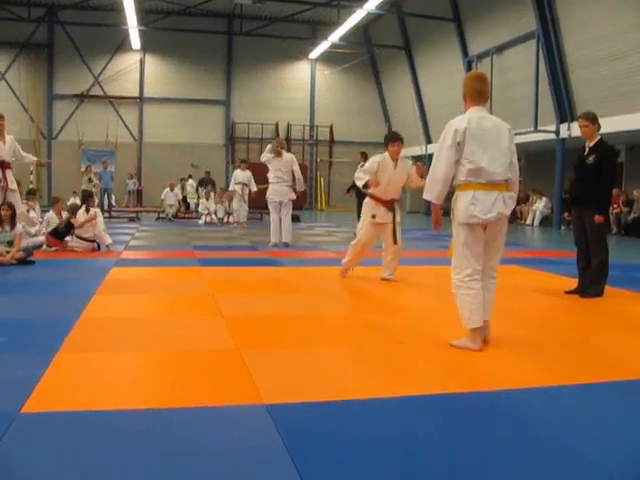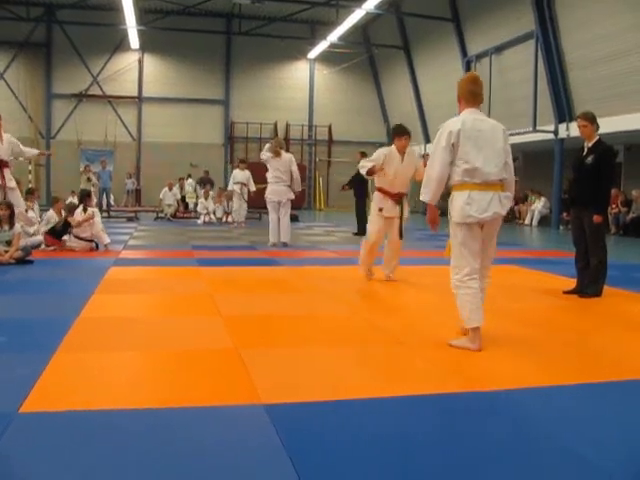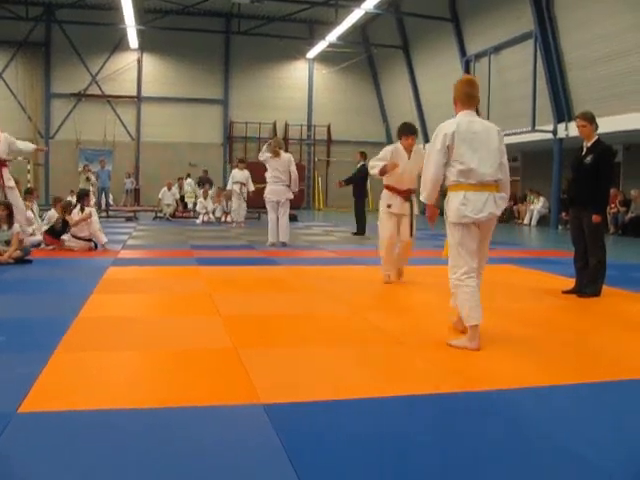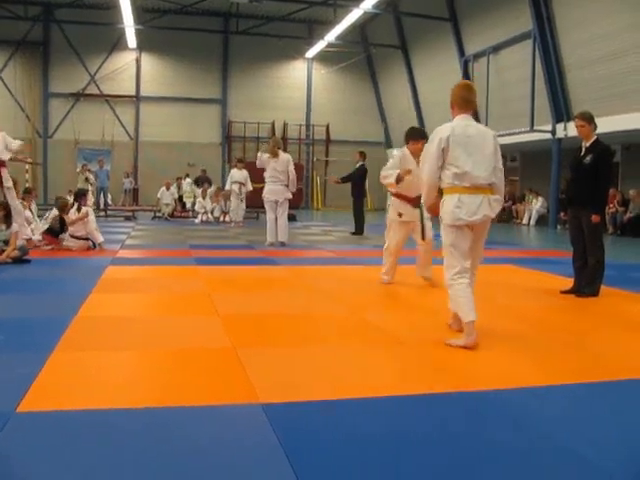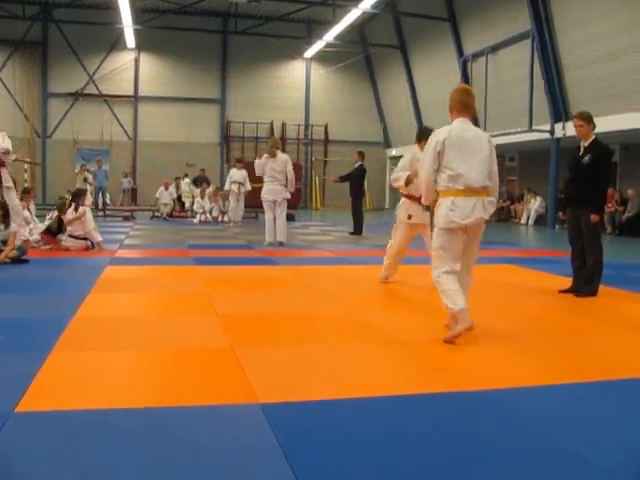
dt=0.1s
person 1, frame 1
left shoulder: (458, 125)
right shoulder: (504, 128)
left elbow: (443, 168)
right elbow: (514, 170)
left wrist: (436, 204)
right wrist: (508, 202)
left hip: (471, 200)
right hip: (499, 200)
left knee: (467, 271)
right knee: (489, 269)
left ankle: (474, 336)
right ankle: (484, 326)
person 1, frame 2
left shoulder: (452, 126)
right shoulder: (498, 129)
left elbow: (438, 169)
right elbow: (508, 170)
left wrist: (431, 204)
right wrist: (504, 203)
left hip: (466, 200)
right hip: (494, 200)
left knee: (465, 271)
right knee: (481, 269)
left ankle: (473, 336)
right ankle: (472, 323)
person 1, frame 3
left shoulder: (448, 128)
right shoulder: (493, 130)
left elbow: (433, 169)
right elbow: (504, 171)
left wrist: (430, 203)
right wrist: (500, 203)
left hip: (462, 201)
right hip: (489, 201)
left knee: (463, 270)
right knee: (476, 267)
left ankle: (473, 334)
right ankle: (463, 319)
person 1, frame 4
left shoulder: (443, 132)
right shoulder: (489, 135)
left elbow: (429, 173)
right elbow: (499, 175)
left wrist: (430, 202)
right wrist: (494, 205)
left hip: (457, 203)
right hip: (484, 203)
left knee: (456, 270)
right knee: (469, 267)
left ankle: (469, 332)
right ankle: (458, 318)
person 1, frame 5
left shoulder: (441, 135)
right shoulder: (485, 138)
left elbow: (426, 175)
right elbow: (493, 179)
left wrist: (429, 201)
right wrist: (488, 207)
left hip: (452, 205)
right hip: (478, 206)
left knee: (444, 269)
right knee: (464, 268)
left ankle: (462, 317)
right ankle: (456, 316)
person 2, frame 1
left shoulder: (606, 150)
right shoulder: (583, 151)
left elbow: (608, 183)
left wrist: (602, 211)
right wrist: (571, 207)
left hip: (594, 209)
right hip: (579, 208)
left knee: (597, 249)
right knee: (582, 248)
left ankle: (595, 287)
right ankle: (583, 284)
person 2, frame 2
left shoulder: (605, 150)
right shoulder: (581, 151)
left elbow: (607, 183)
left wrist: (600, 211)
right wrist: (570, 207)
left hip: (593, 208)
right hip: (578, 208)
left knee: (595, 248)
right knee: (581, 248)
left ankle: (594, 287)
right ankle: (582, 284)
person 2, frame 3
left shoulder: (604, 150)
right shoulder: (580, 151)
left elbow: (606, 183)
left wrist: (599, 211)
right wrist: (569, 206)
left hip: (592, 208)
right hip: (576, 207)
left knee: (594, 248)
right knee: (579, 248)
left ankle: (593, 287)
right ankle: (580, 284)
person 2, frame 4
left shoulder: (603, 150)
right shoulder: (579, 151)
left elbow: (604, 183)
left wrist: (599, 211)
right wrist: (567, 207)
left hip: (591, 208)
right hip: (575, 207)
left knee: (593, 248)
right knee: (578, 248)
left ankle: (591, 287)
right ankle: (579, 284)
person 2, frame 5
left shoulder: (602, 150)
right shoulder: (577, 151)
left elbow: (603, 183)
left wrist: (597, 210)
right wrist: (566, 206)
left hip: (590, 208)
right hip: (574, 207)
left knee: (591, 248)
right knee: (576, 247)
left ankle: (589, 286)
right ankle: (577, 283)
person 3, frame 1
left shoulder: (406, 164)
right shoulder: (377, 160)
left elbow: (414, 183)
right elbow: (359, 175)
left wrist: (420, 175)
right wrist: (368, 182)
left hip: (392, 208)
right hip: (374, 206)
left knee: (393, 244)
right knee: (362, 240)
left ankle: (388, 273)
right ankle: (346, 265)
person 3, frame 2
left shoulder: (413, 156)
right shoulder: (384, 153)
left elbow: (419, 176)
right elbow: (364, 164)
left wrist: (426, 165)
right wrist: (372, 168)
left hip: (399, 202)
right hip: (382, 200)
left knee: (396, 240)
right knee: (374, 236)
left ankle: (388, 271)
right ankle: (366, 265)
person 3, frame 3
left shoulder: (420, 153)
right shoulder: (391, 150)
right elbow: (373, 164)
right wrist: (385, 167)
left hip: (408, 200)
right hip: (391, 198)
left knee: (407, 238)
right knee: (388, 237)
left ankle: (398, 266)
right ankle: (388, 271)
person 3, frame 4
right shoulder: (398, 156)
right elbow: (384, 176)
right wrist: (398, 174)
left hip: (417, 206)
right hip: (399, 204)
left knee: (427, 240)
right knee: (394, 244)
left ankle: (425, 272)
right ankle: (387, 274)
person 3, frame 5
right shoulder: (411, 157)
right elbow: (395, 179)
right wrist: (410, 177)
left hip: (428, 208)
right hip: (410, 207)
right knee: (398, 244)
right ankle: (386, 273)
